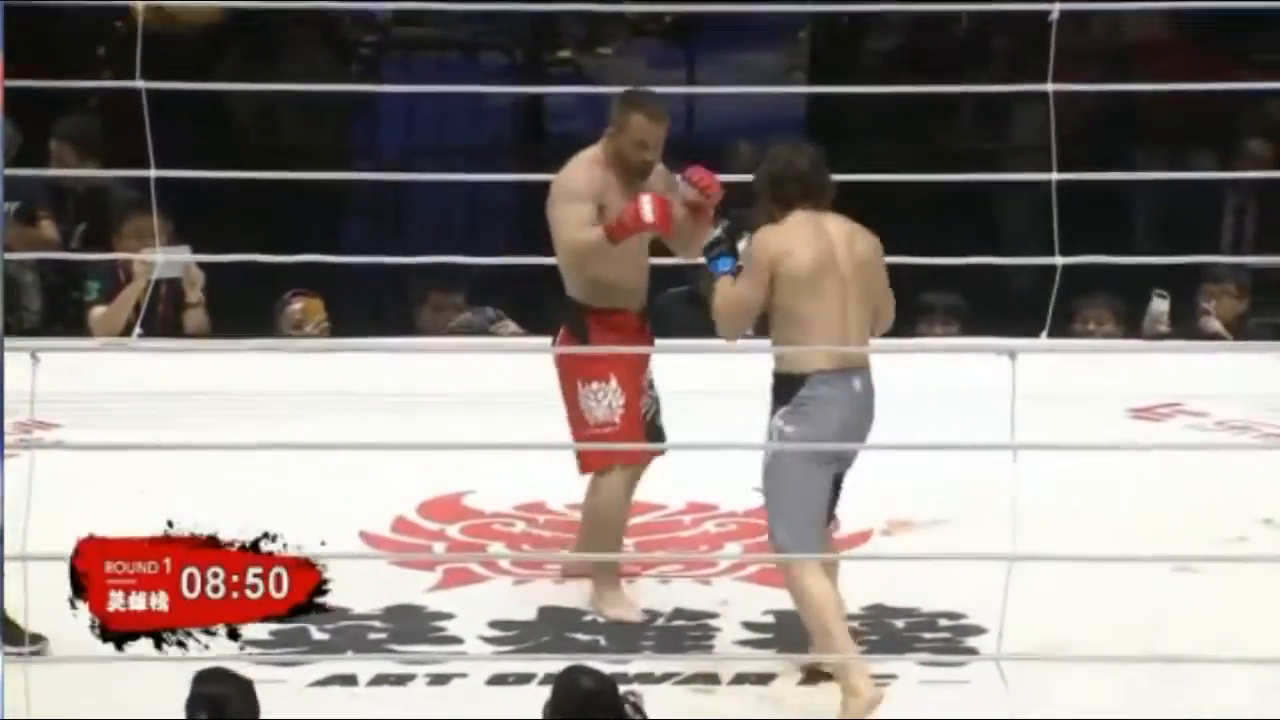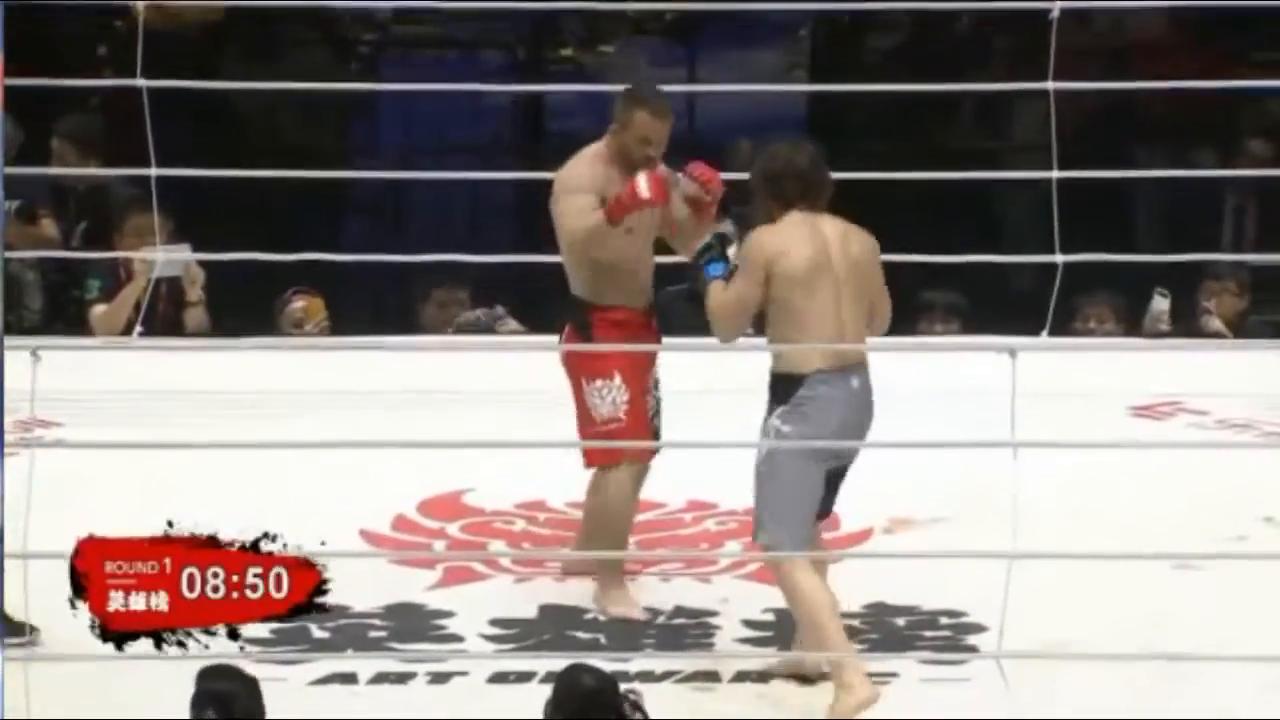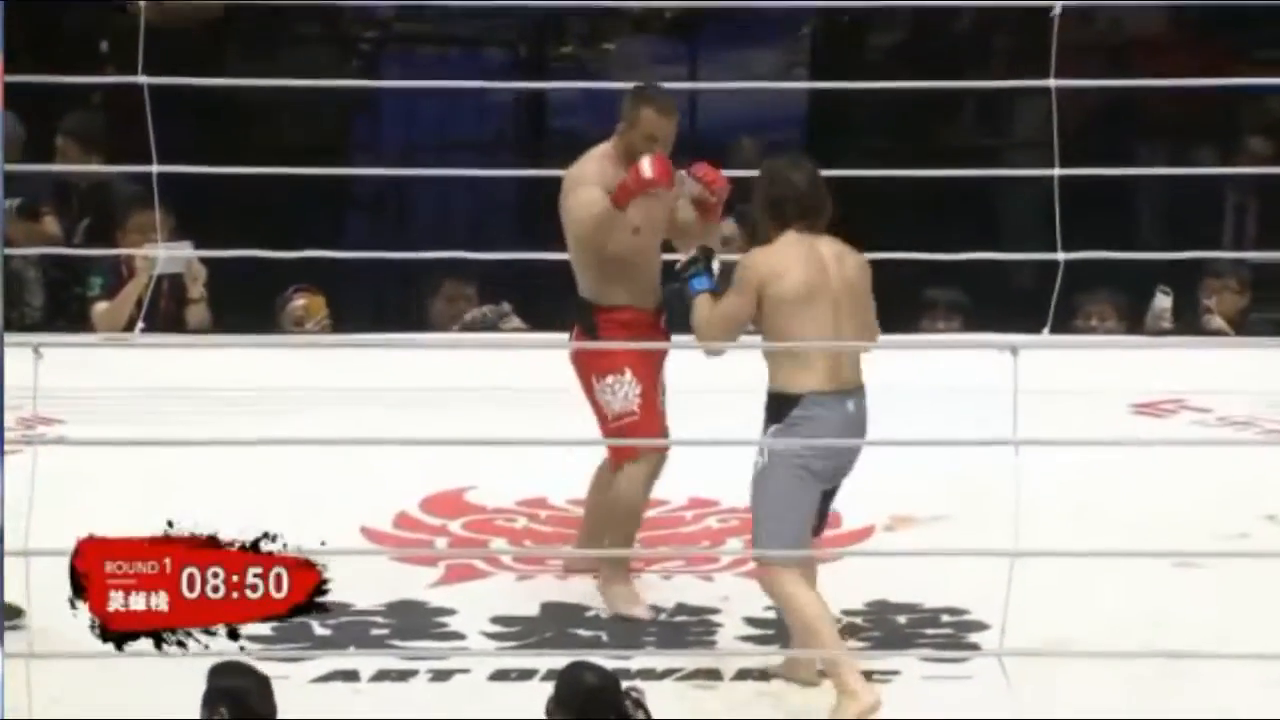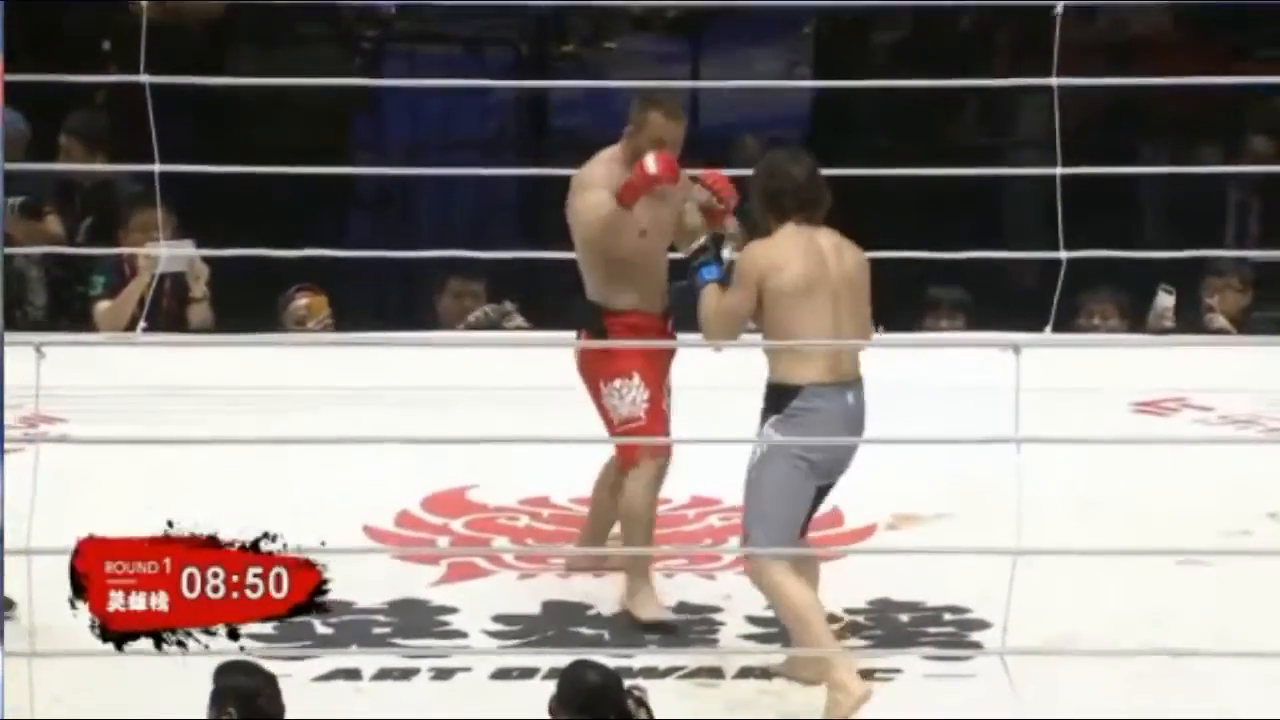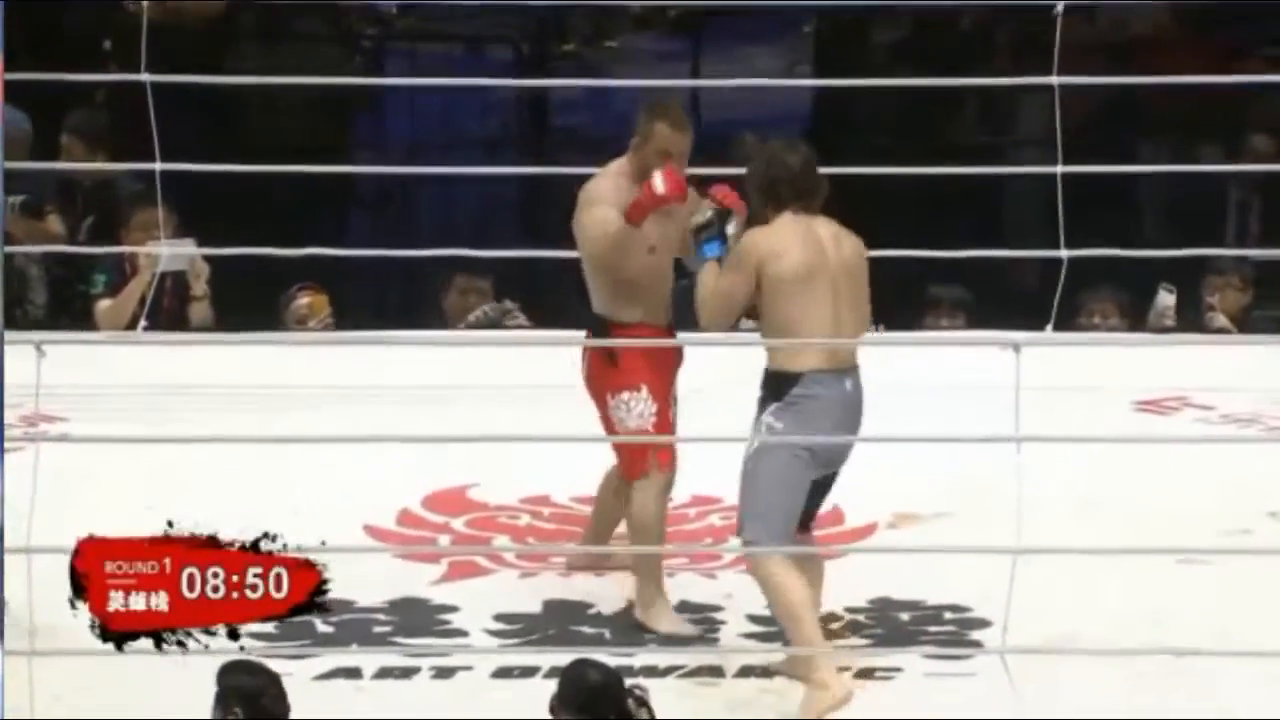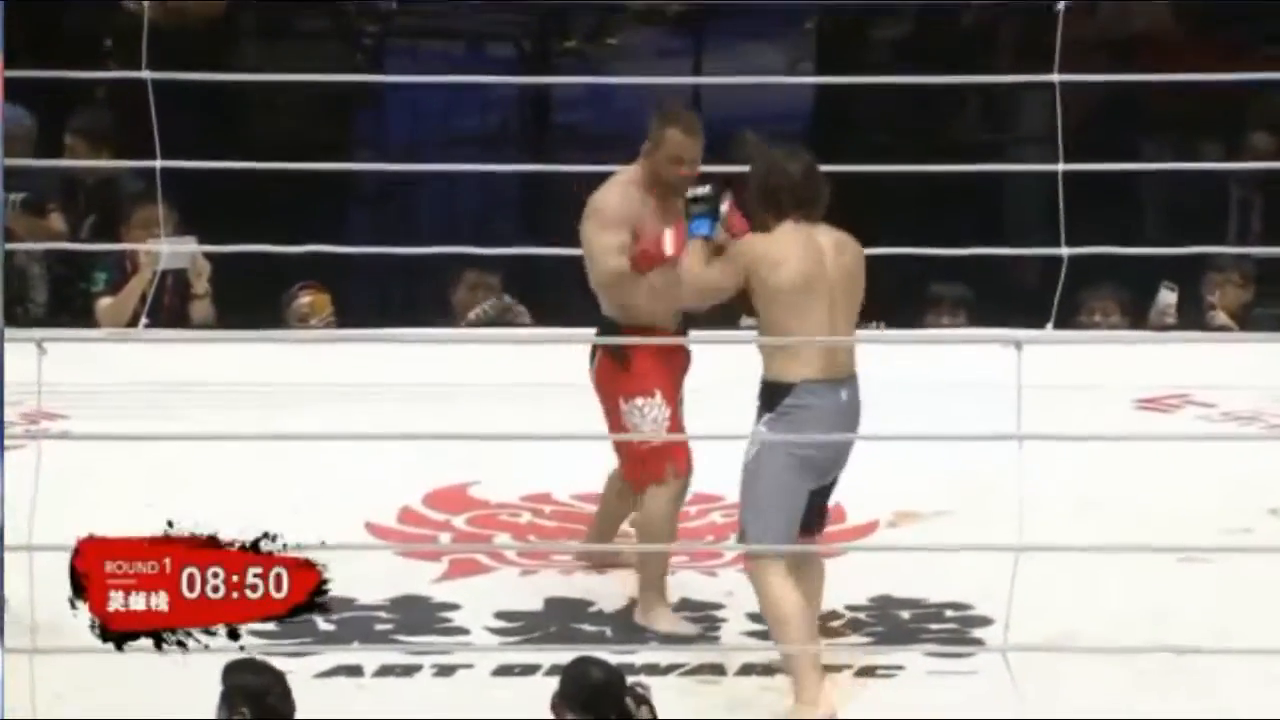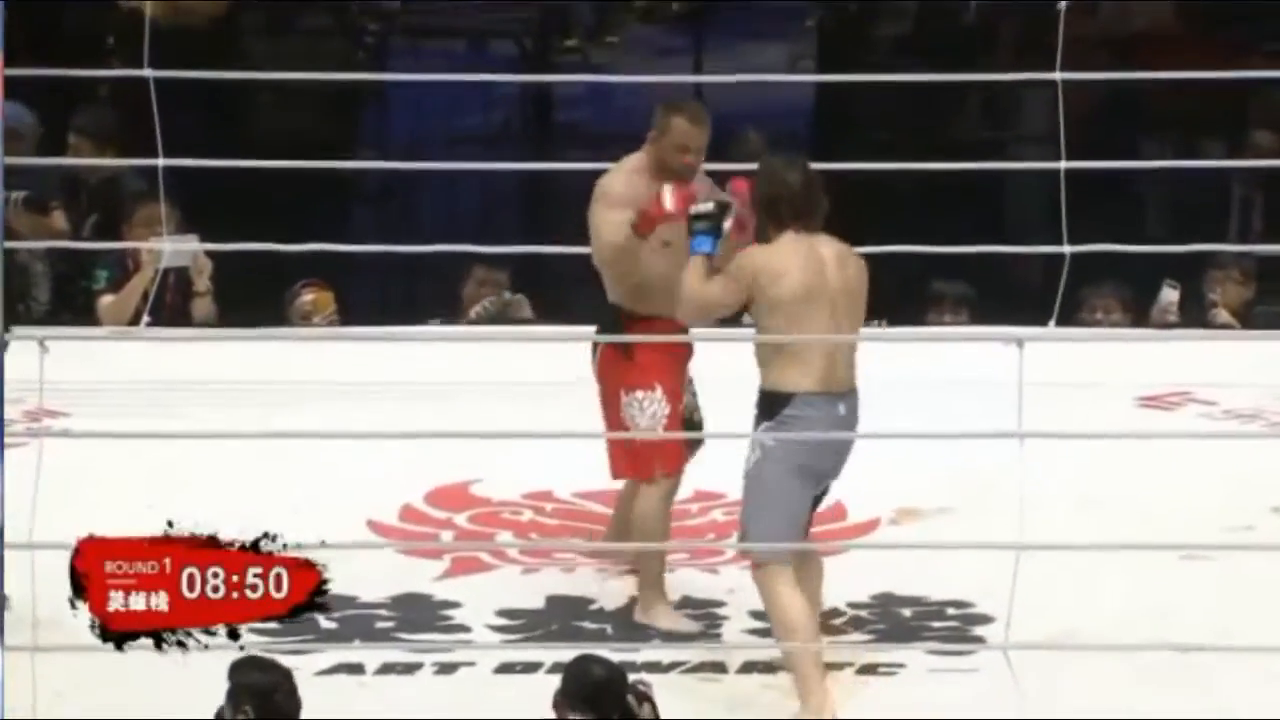
dt=0.1s
person 1, frame 1
left shoulder: (771, 241)
right shoulder: (863, 239)
left elbow: (730, 325)
right elbow: (882, 320)
left wrist: (722, 262)
left hip: (806, 399)
right hip: (857, 392)
left knee: (796, 555)
right knee: (814, 525)
right ankle: (832, 646)
person 1, frame 2
left shoulder: (766, 241)
right shoulder: (859, 239)
left elbow: (727, 325)
right elbow: (880, 319)
left wrist: (714, 267)
left hip: (803, 400)
right hip: (855, 393)
left knee: (785, 553)
right knee: (803, 527)
right ankle: (810, 648)
person 1, frame 3
left shoulder: (761, 263)
right shoulder: (853, 261)
left elbow: (711, 341)
left wrist: (698, 281)
left hip: (800, 419)
right hip: (850, 413)
left knee: (777, 568)
right knee: (797, 540)
right ankle: (804, 657)
person 1, frame 4
left shoulder: (760, 255)
right shoulder: (852, 254)
left elbow: (717, 334)
left wrist: (708, 272)
left hip: (798, 412)
right hip: (847, 406)
left knee: (765, 558)
right knee: (789, 532)
right ankle: (808, 657)
person 1, frame 5
left shoulder: (759, 242)
right shoulder: (849, 243)
left elbow: (713, 317)
left wrist: (711, 248)
left hip: (796, 400)
right hip: (846, 395)
left knee: (763, 550)
right knee: (795, 528)
right ankle: (807, 655)
person 1, frame 6
left shoulder: (758, 249)
right shoulder: (849, 249)
left elbow: (691, 293)
left hip: (794, 411)
right hip: (842, 406)
left knee: (765, 559)
right knee: (802, 534)
right ankle: (806, 652)
person 1, frame 7
left shoulder: (759, 261)
right shoulder: (850, 261)
left elbow: (691, 310)
left wrist: (702, 240)
left hip: (791, 417)
right hip: (840, 413)
left knee: (770, 563)
right knee: (792, 532)
right ankle: (807, 655)
person 2, frame 1
left shoulder: (656, 177)
right shoulder: (578, 179)
left elbow: (685, 246)
right elbow: (572, 253)
left wrist: (701, 208)
right wrist: (621, 227)
left hip: (632, 328)
right hip: (592, 334)
left knee: (635, 452)
right knee: (617, 461)
left ankle: (585, 553)
right ankle: (606, 589)
person 2, frame 2
left shoulder: (656, 175)
right shoulder: (581, 175)
left elbow: (687, 241)
right elbow: (573, 241)
left wrist: (704, 204)
right wrist: (618, 208)
left hip: (638, 326)
right hip: (597, 331)
left knee: (625, 453)
right knee: (626, 457)
left ankle: (586, 551)
right ankle: (610, 584)
person 2, frame 3
left shoulder: (663, 176)
right shoulder: (589, 173)
left elbow: (691, 242)
right elbow: (582, 232)
left wrist: (710, 205)
right wrist: (625, 193)
left hip: (646, 325)
right hip: (605, 331)
left knee: (636, 450)
right knee: (643, 451)
left ankle: (588, 548)
right ankle: (615, 578)
person 2, frame 4
left shoulder: (672, 180)
right shoulder: (597, 177)
left elbow: (697, 246)
right elbow: (589, 235)
left wrist: (716, 211)
right wrist: (631, 190)
left hip: (652, 329)
right hip: (612, 335)
left knee: (632, 452)
right knee: (647, 456)
left ankle: (589, 550)
right ankle: (639, 587)
person 2, frame 5
left shoulder: (677, 193)
right shoulder: (604, 191)
right elbow: (598, 252)
right wrist: (639, 209)
left hip: (657, 339)
right hip: (618, 346)
left knee: (638, 461)
right knee: (655, 467)
left ankle: (590, 549)
right ankle: (651, 600)
person 2, frame 6
left shoulder: (686, 198)
right shoulder: (614, 201)
right elbow: (603, 280)
right wrist: (642, 258)
left hip: (666, 346)
right hip: (628, 352)
left knee: (643, 460)
right knee: (667, 475)
left ankle: (596, 543)
right ankle: (651, 603)
person 2, frame 7
left shoulder: (697, 185)
right shoulder: (621, 186)
left elbow: (724, 253)
right elbow: (608, 258)
left wrist: (740, 217)
right wrist: (646, 221)
left hip: (667, 335)
right hip: (631, 342)
left knee: (669, 451)
right knee: (658, 468)
left ankle: (619, 540)
right ankle: (651, 599)
